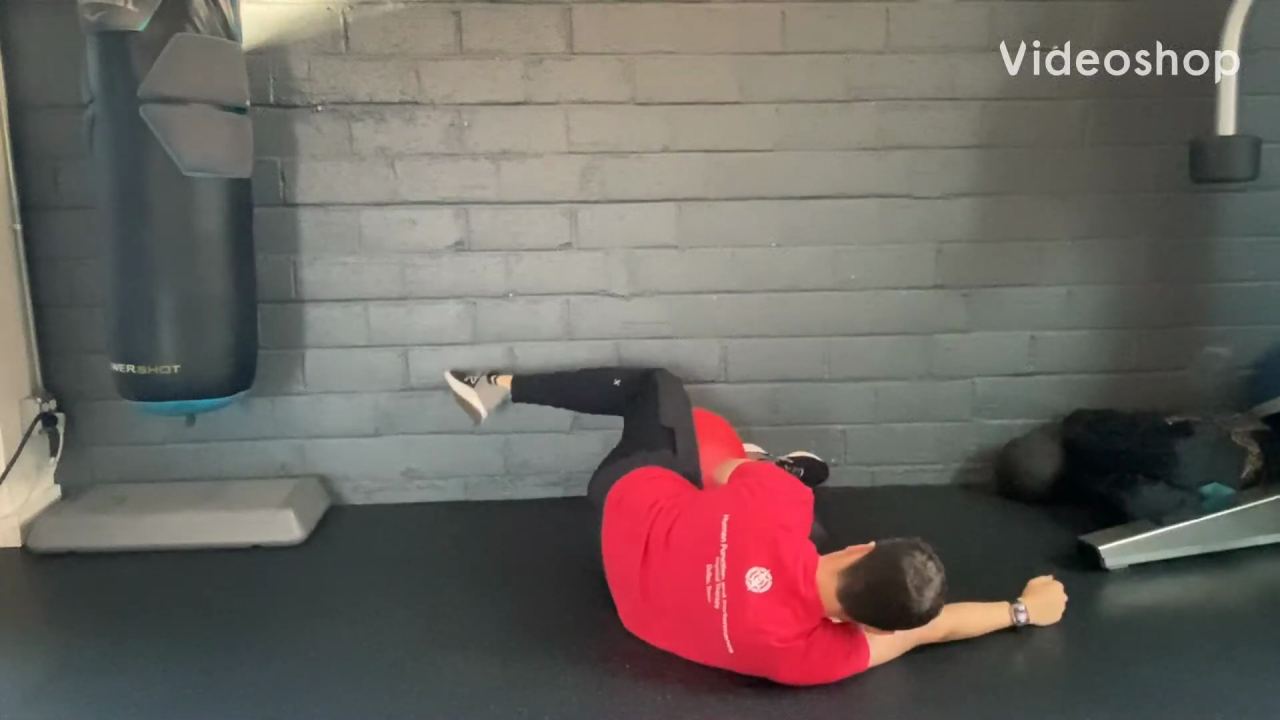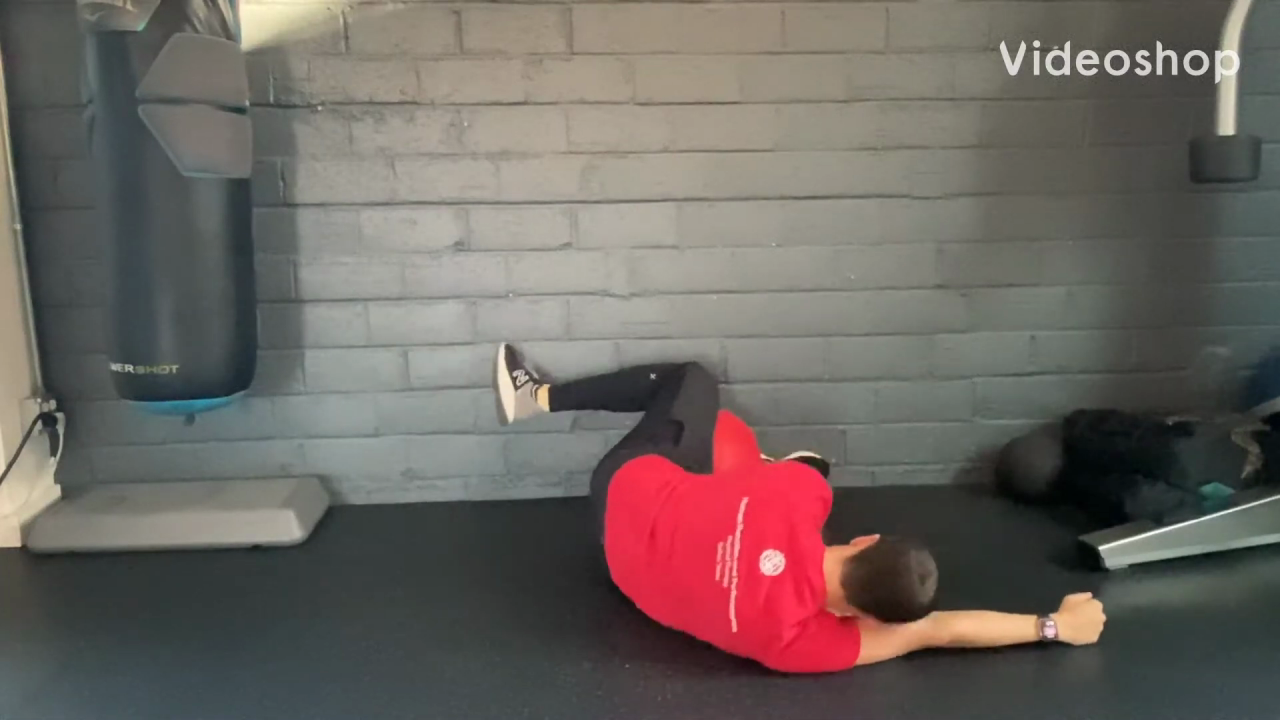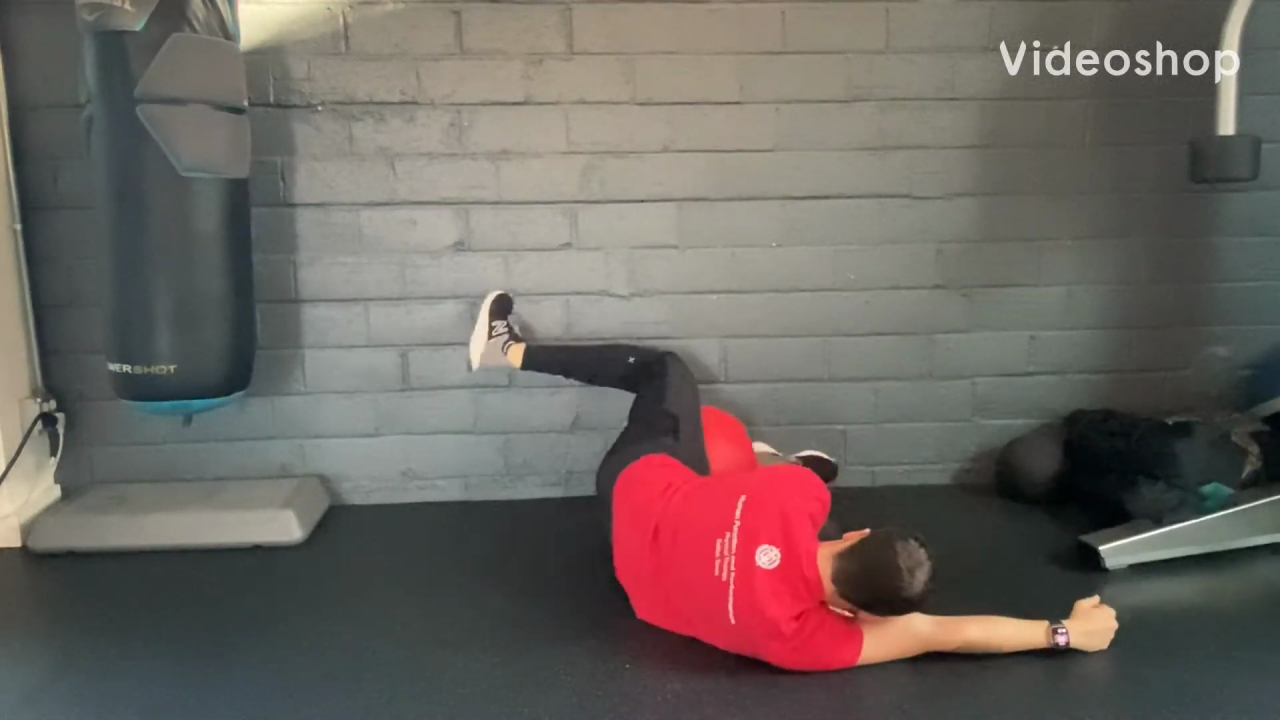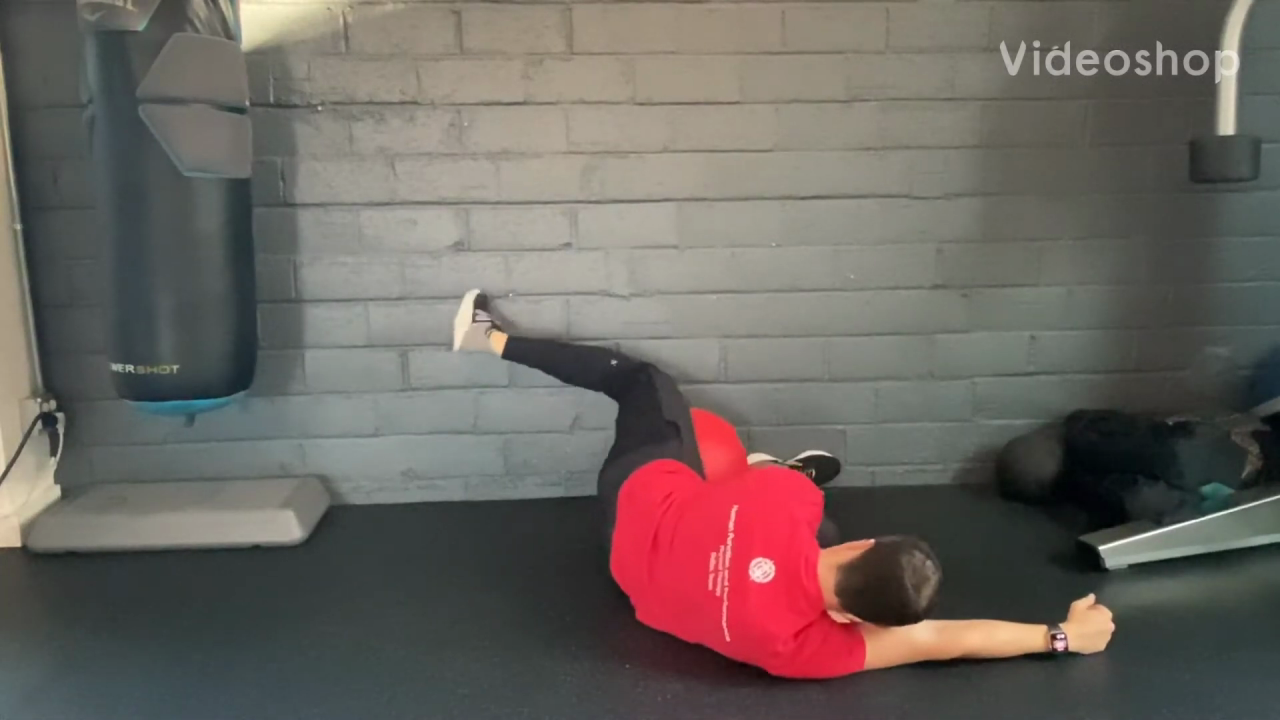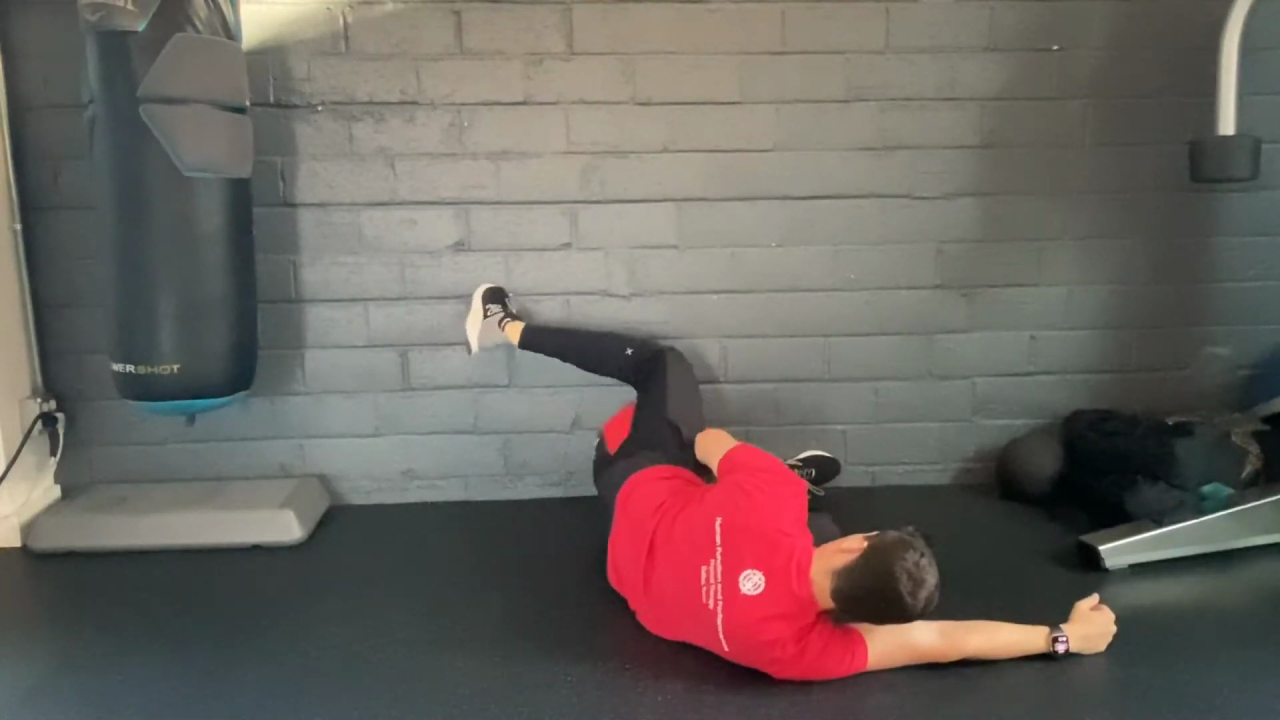
dt=1s
person 1, frame 1
left shoulder: (778, 504)
right shoulder: (807, 657)
left elbow: (725, 473)
right elbow: (924, 630)
right wrist: (1023, 610)
left hip: (632, 495)
left knee: (658, 386)
left ankle: (500, 386)
person 1, frame 2
left shoulder: (796, 490)
right shoulder: (789, 640)
right elbow: (936, 632)
right wrist: (1055, 626)
left hip: (632, 484)
right hip: (635, 527)
left knee: (692, 379)
left ankle: (538, 397)
person 1, frame 3
left shoulder: (793, 494)
right shoulder: (798, 637)
right elbow: (945, 636)
right wrist: (1068, 633)
left hip: (642, 482)
left knee: (665, 368)
left ankle: (510, 351)
person 1, frame 4
left shoulder: (785, 497)
right shoulder: (796, 646)
right elbow: (948, 642)
right wrist: (1064, 635)
left hip: (646, 487)
right hip: (652, 515)
left knee: (643, 380)
left ankle: (493, 338)
person 1, frame 5
left shoulder: (769, 499)
right shoulder: (797, 649)
left elbow: (710, 441)
right elbow: (946, 644)
right wrist: (1066, 637)
left hip: (645, 492)
left knee: (663, 362)
left ankle: (508, 330)
